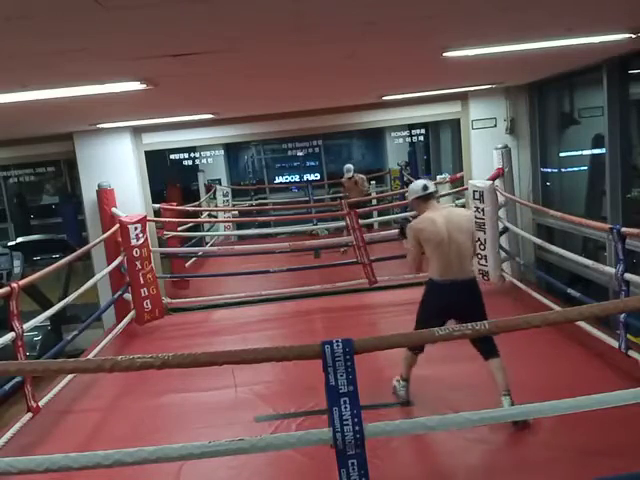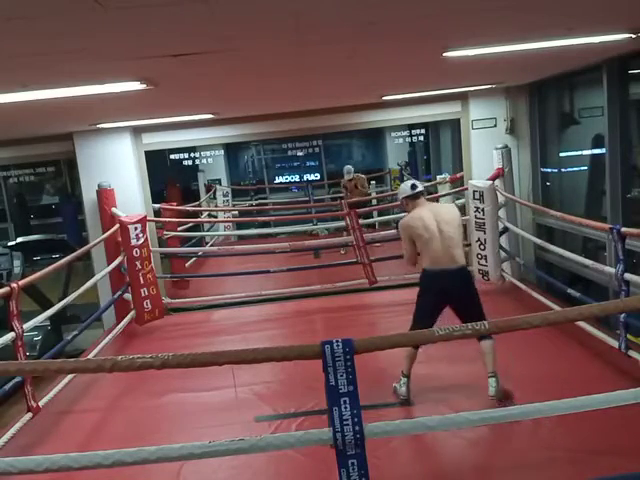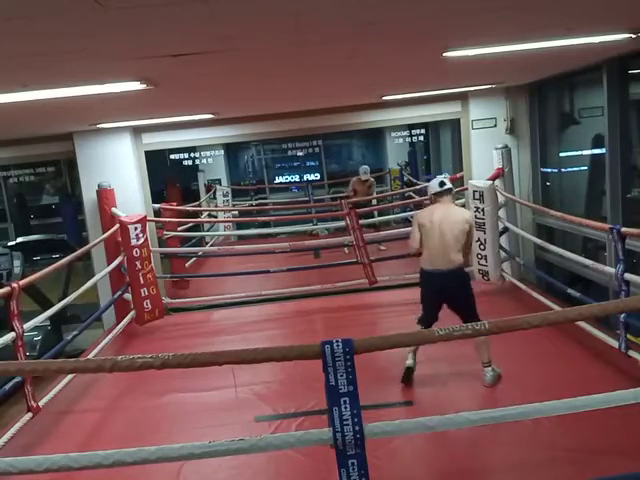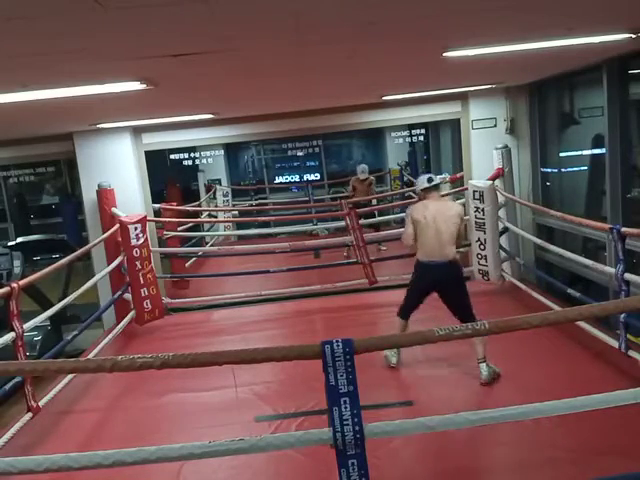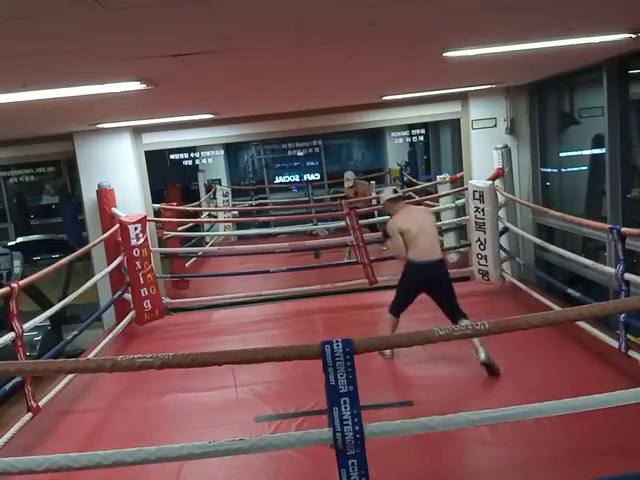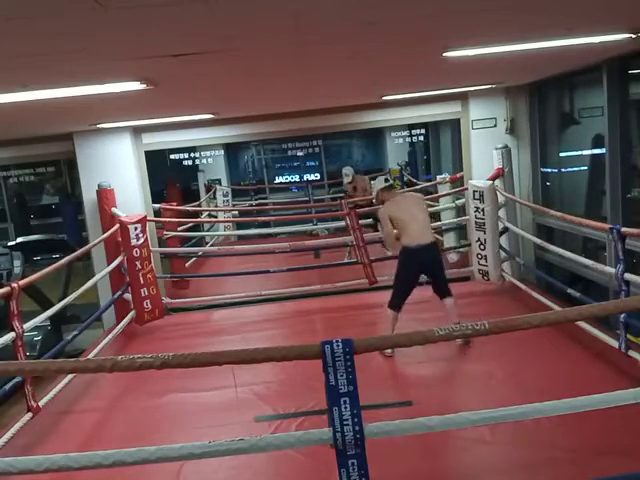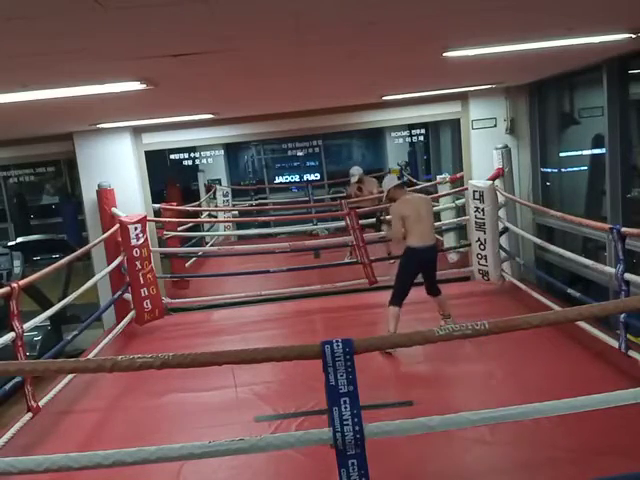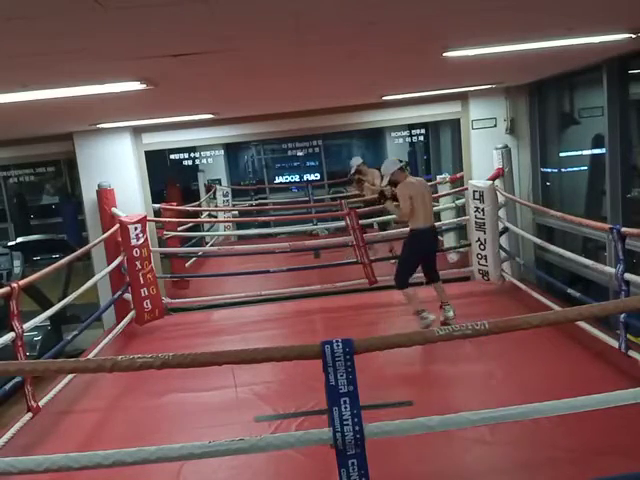
dt=0.2s
person 1, frame 1
left shoulder: (416, 227)
right shoulder: (466, 215)
left elbow: (416, 268)
left wrist: (410, 244)
left hip: (438, 291)
right hip: (468, 288)
right knee: (488, 346)
left ankle: (403, 384)
right ankle: (507, 401)
person 1, frame 2
left shoulder: (407, 222)
right shoulder: (452, 209)
left elbow: (410, 260)
left hip: (431, 280)
right hip: (460, 276)
left knee: (418, 331)
left ankle: (404, 384)
right ankle: (493, 382)
person 1, frame 3
left shoulder: (421, 215)
right shoulder: (466, 216)
left elbow: (414, 248)
right elbow: (467, 251)
left hip: (429, 276)
right hip: (455, 276)
left knee: (426, 320)
right knee: (473, 321)
left ankle: (411, 358)
right ankle: (488, 371)
person 1, frame 4
left shoulder: (414, 210)
right shoulder: (457, 209)
left elbow: (409, 243)
right elbow: (459, 239)
left hip: (424, 269)
right hip: (450, 268)
left knee: (406, 310)
right knee: (468, 318)
left ankle: (394, 352)
right ankle: (484, 368)
person 1, frame 5
left shoulder: (393, 222)
right shoulder: (426, 211)
left elbow: (402, 253)
left wrist: (391, 238)
left hip: (416, 269)
right hip: (439, 267)
left knee: (396, 308)
right knee: (456, 313)
right ankle: (482, 354)
person 1, frame 6
left shoulder: (385, 209)
right shoulder: (418, 198)
left elbow: (389, 241)
left hip: (411, 254)
right hip: (431, 249)
left knee: (396, 300)
right knee: (443, 291)
person 1, frame 7
left shoulder: (397, 207)
right shoulder: (426, 199)
left elbow: (399, 238)
left wrist: (389, 230)
left hip: (413, 254)
right hip: (431, 251)
left knee: (397, 298)
right knee: (432, 287)
right ankle: (448, 321)
person 1, frame 8
left shoulder: (403, 188)
right shoulder: (423, 183)
left elbow: (405, 215)
left wrist: (388, 202)
right wrist: (392, 200)
left hip: (418, 236)
right hip: (431, 233)
left knee: (401, 279)
right knee: (432, 274)
left ankle: (422, 314)
right ankle: (447, 309)
